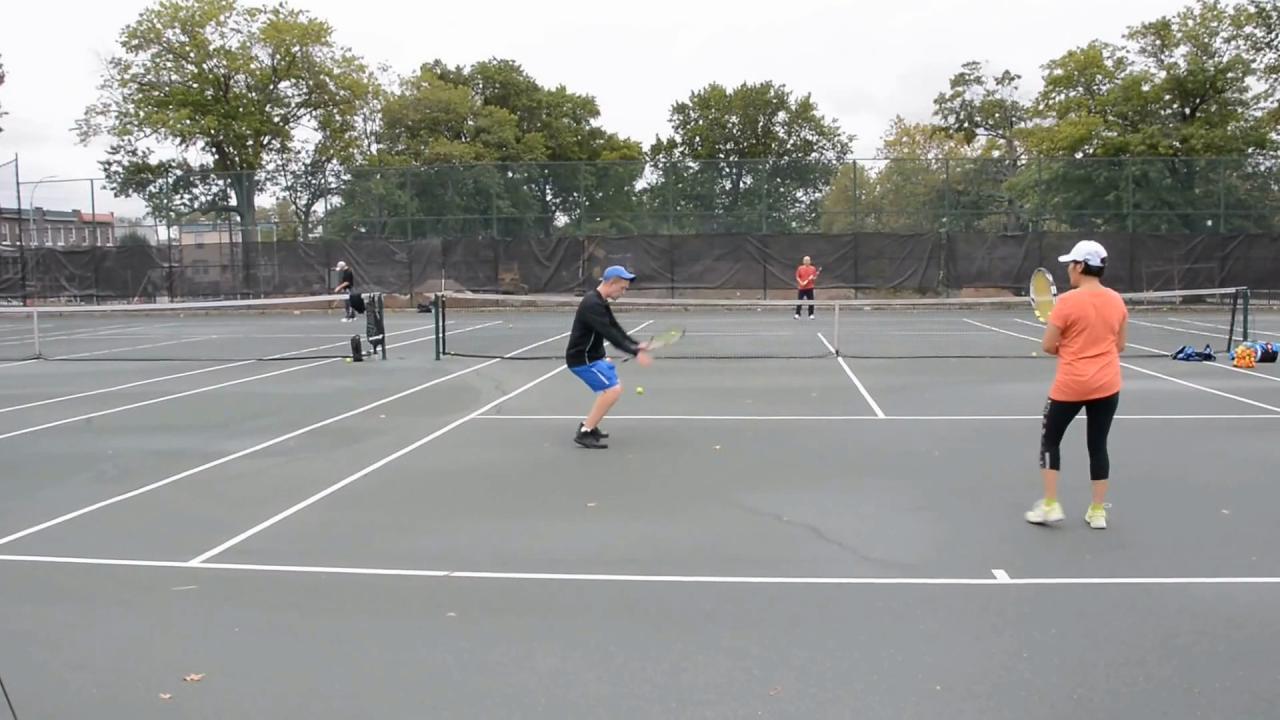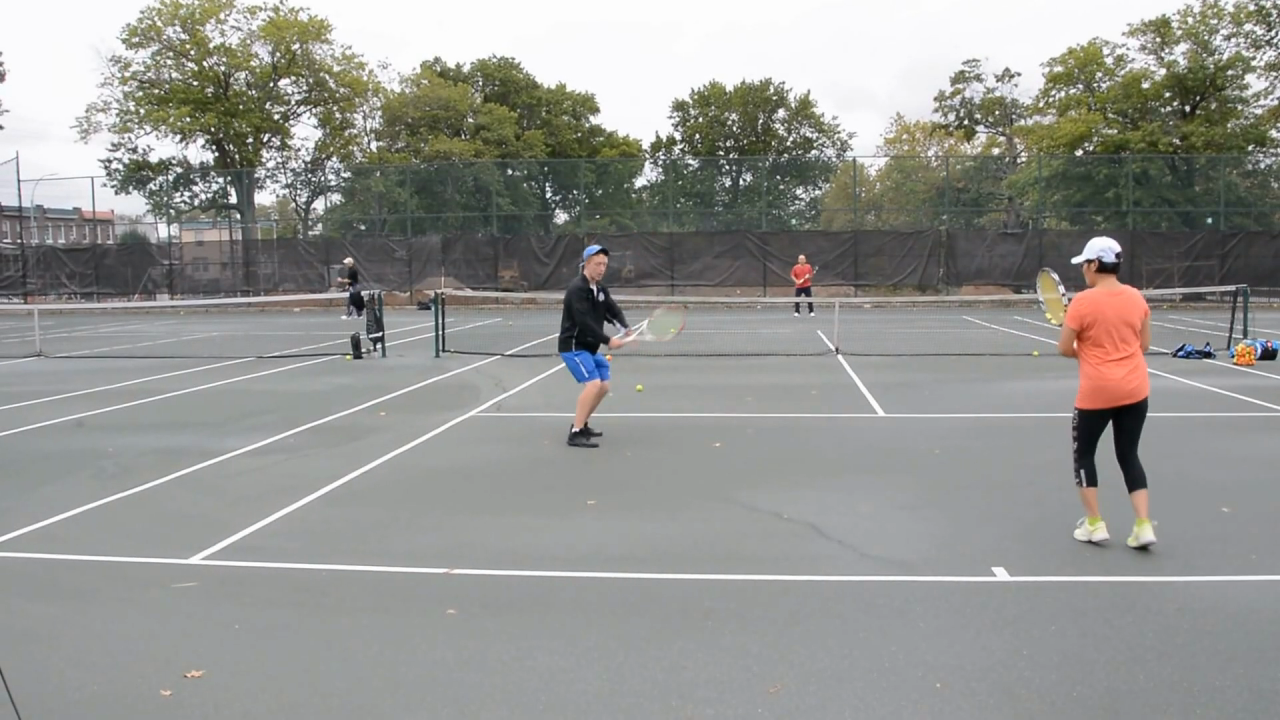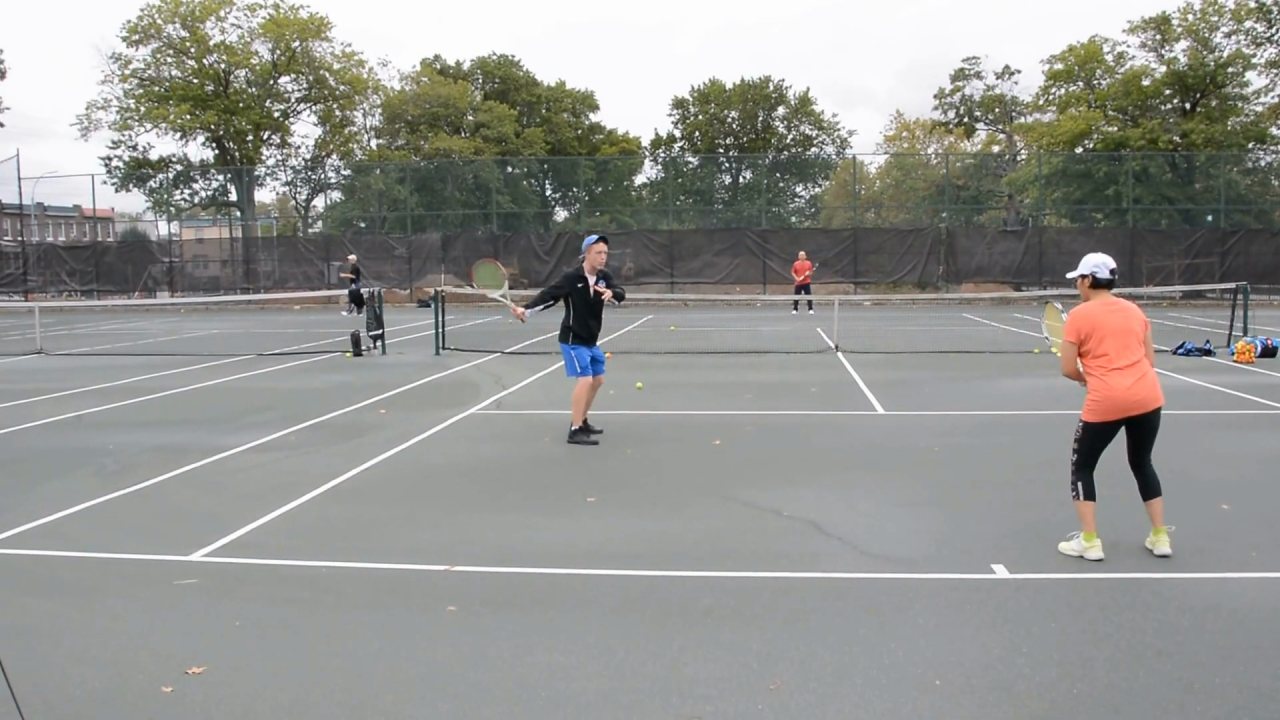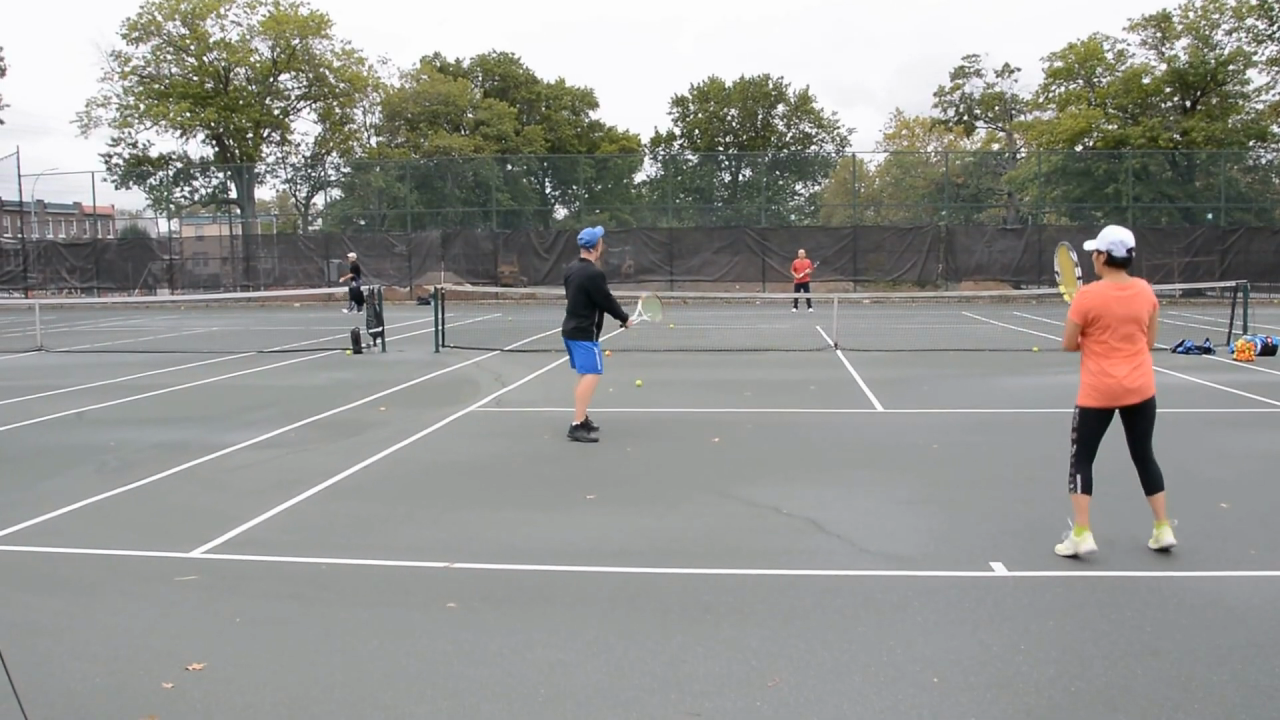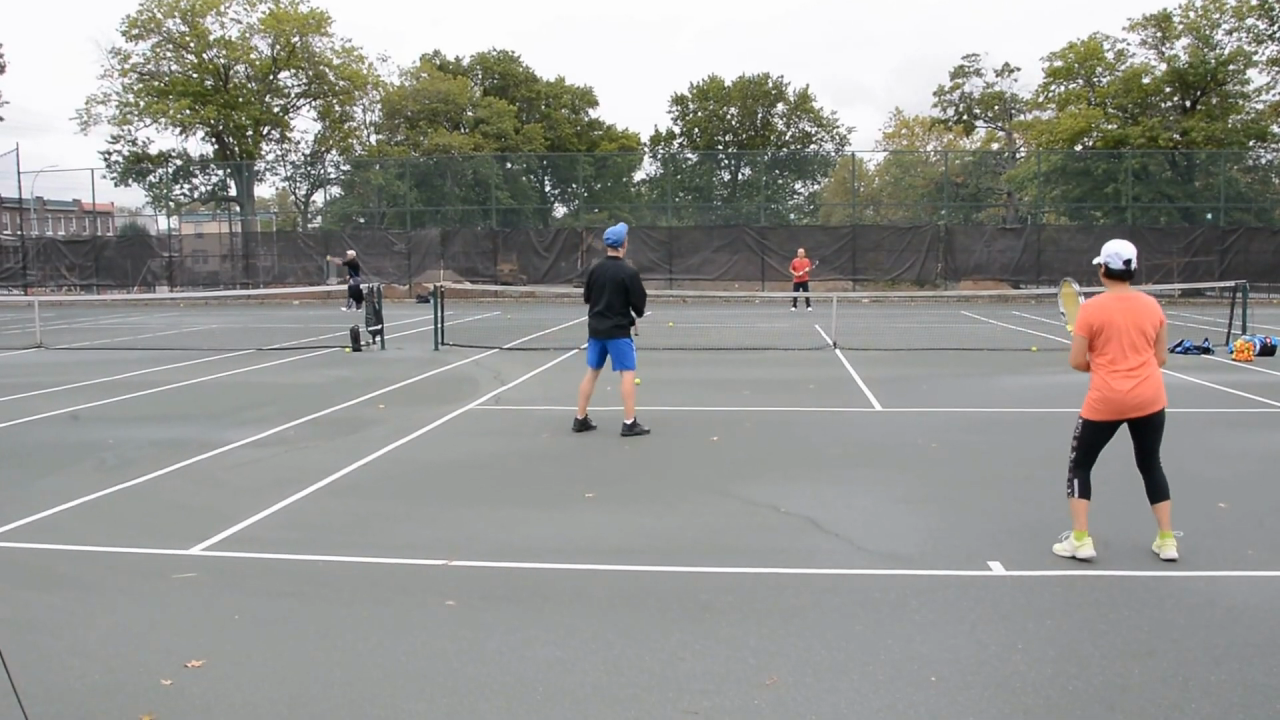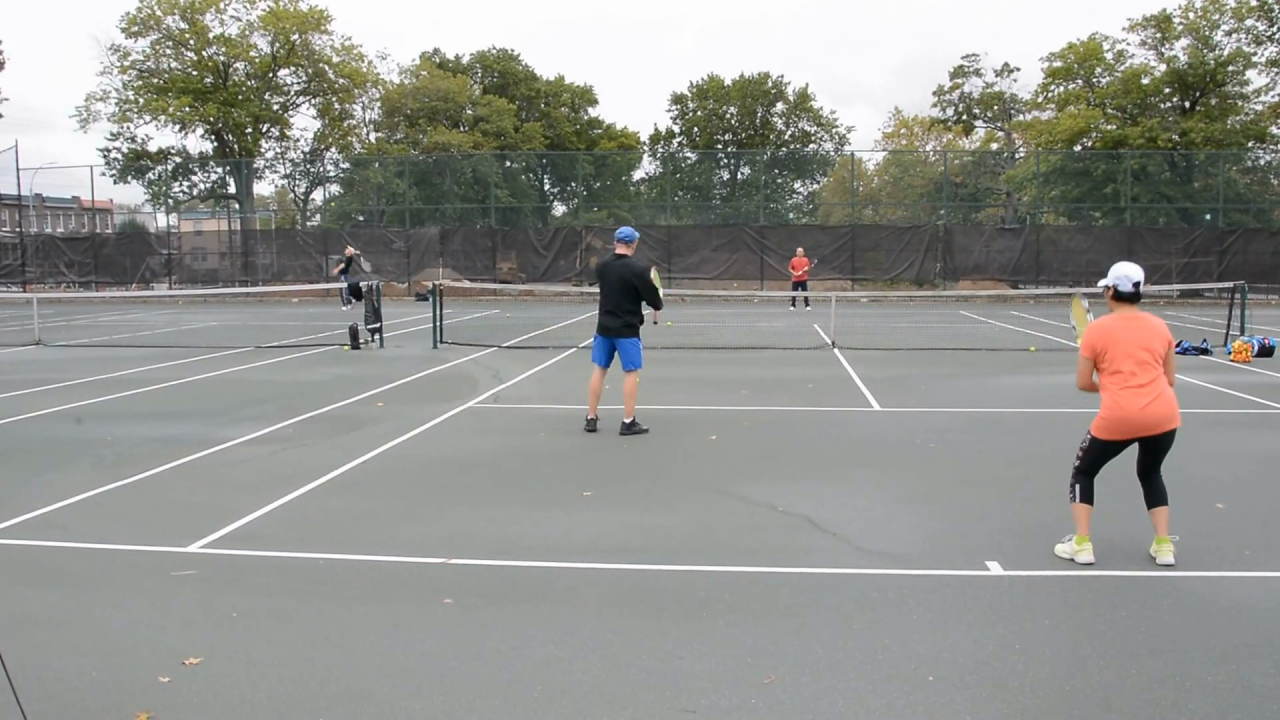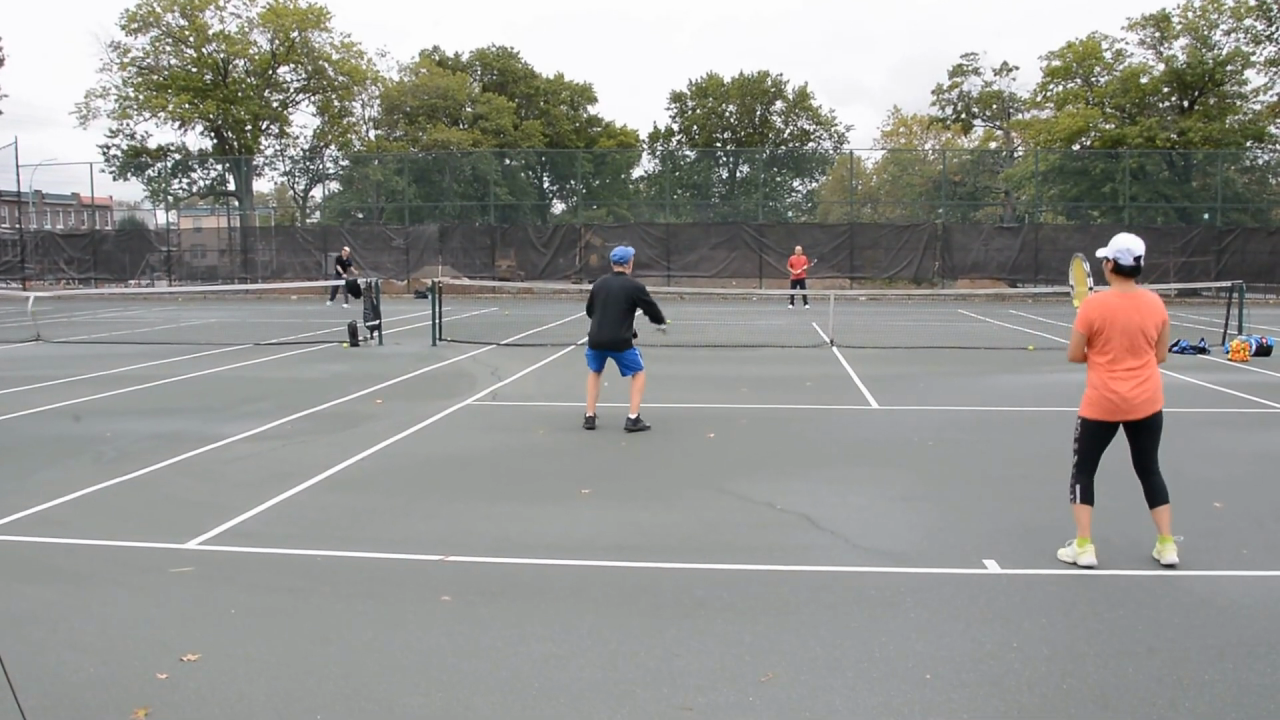
dt=0.7s
person 1, frame 1
left shoulder: (1067, 301)
right shoulder: (1117, 301)
left elbow: (1048, 345)
right elbow: (1119, 345)
left hip: (1070, 386)
right hip: (1107, 385)
left knee: (1050, 439)
right knee: (1097, 445)
left ankle: (1050, 505)
right ankle: (1097, 511)
person 1, frame 2
left shoulder: (1082, 301)
right shoulder: (1136, 298)
left elbow: (1064, 348)
right elbow: (1144, 345)
left hip: (1097, 392)
right hip: (1135, 390)
left knee: (1083, 454)
right knee: (1128, 455)
left ankle: (1095, 526)
right ankle: (1143, 527)
person 1, frame 3
left shoulder: (1078, 316)
right shoulder: (1135, 311)
left elbow: (1068, 369)
right elbow: (1149, 360)
left hip: (1105, 404)
right hip: (1147, 398)
left knee: (1081, 467)
right knee: (1141, 464)
left ankle: (1089, 541)
right ankle: (1160, 537)
person 1, frame 4
left shoulder: (1087, 295)
right shoulder: (1145, 292)
left elbow: (1068, 344)
right elbow: (1150, 342)
left hip: (1099, 392)
right hip: (1140, 388)
left knee: (1081, 459)
right knee: (1144, 456)
left ankle: (1081, 535)
right ankle: (1163, 529)
person 1, frame 5
left shoulder: (1091, 308)
right shoulder: (1152, 306)
left elbow: (1077, 362)
right elbow: (1160, 358)
left hip: (1105, 402)
right hip: (1149, 400)
left knee: (1079, 466)
right knee: (1151, 467)
left ankle: (1081, 540)
right ankle: (1167, 541)
person 1, frame 6
left shoulder: (1097, 329)
right shoulder: (1159, 326)
left elbow: (1083, 383)
right elbow: (1170, 379)
left hip: (1118, 421)
right hip: (1164, 417)
left knee: (1083, 471)
right knee: (1150, 474)
left ankle: (1081, 544)
right ankle: (1163, 546)
person 1, frame 7
left shoulder: (1093, 304)
right shoulder: (1156, 304)
left elbow: (1074, 354)
right elbow: (1161, 355)
left hip: (1102, 404)
right hip: (1146, 402)
left knee: (1083, 470)
right knee: (1148, 470)
left ankle: (1084, 547)
right ankle: (1167, 546)
person 2, frame 1
left shoulder: (601, 302)
right shoulder: (592, 305)
left elbow: (615, 328)
right elbow: (610, 334)
left wrist: (636, 345)
right wrist: (635, 353)
left hip: (590, 356)
right hip: (582, 359)
left knee: (612, 388)
right knee: (613, 390)
left ankle: (589, 426)
right ankle: (585, 432)
person 2, frame 2
left shoulder: (601, 289)
right shoulder: (577, 289)
left elbow: (614, 311)
right elbow: (585, 322)
left wrist: (626, 328)
right wrist: (608, 340)
left hip: (591, 348)
right hip: (575, 347)
left knee: (603, 386)
right knee: (593, 384)
left ankle: (580, 424)
right ankle: (576, 433)
person 2, frame 3
left shoulder: (604, 277)
right shoulder: (571, 278)
left elbow: (621, 294)
right elbow: (547, 296)
left wrist: (611, 293)
right wrist: (525, 309)
left hip: (591, 341)
right hip: (574, 340)
left knee: (597, 380)
right knee: (584, 380)
left ankle: (582, 421)
right ankle: (575, 430)
person 2, frame 4
left shoulder: (572, 269)
right shoulder: (594, 274)
right elbow: (606, 301)
right wrist: (624, 318)
left hip: (570, 330)
right hip: (584, 333)
left knee: (583, 374)
right knee: (590, 376)
left ankle: (581, 421)
right ankle: (576, 427)
person 2, frame 5
left shoulder: (595, 270)
right shoulder: (629, 272)
left elbow: (587, 297)
right elbow: (639, 302)
right wrist: (637, 314)
left hip: (596, 329)
right hip: (618, 331)
left knee: (592, 372)
right knee: (627, 373)
left ankle: (580, 418)
right ankle: (629, 423)
person 2, frame 6
left shoulder: (602, 266)
right shoulder: (637, 269)
right elbow: (652, 296)
right wrist: (658, 305)
left hip: (604, 327)
right hip: (627, 329)
left knee: (599, 370)
right knee: (631, 373)
left ankle: (591, 419)
right ankle: (628, 422)
person 2, frame 7
left shoulder: (599, 283)
right shoulder: (635, 286)
left elbow: (590, 310)
right elbow: (652, 311)
right wrist: (662, 321)
left hip: (596, 339)
right hip: (620, 341)
left knee: (594, 373)
right knee: (638, 374)
left ankle: (589, 417)
right ankle: (633, 419)
